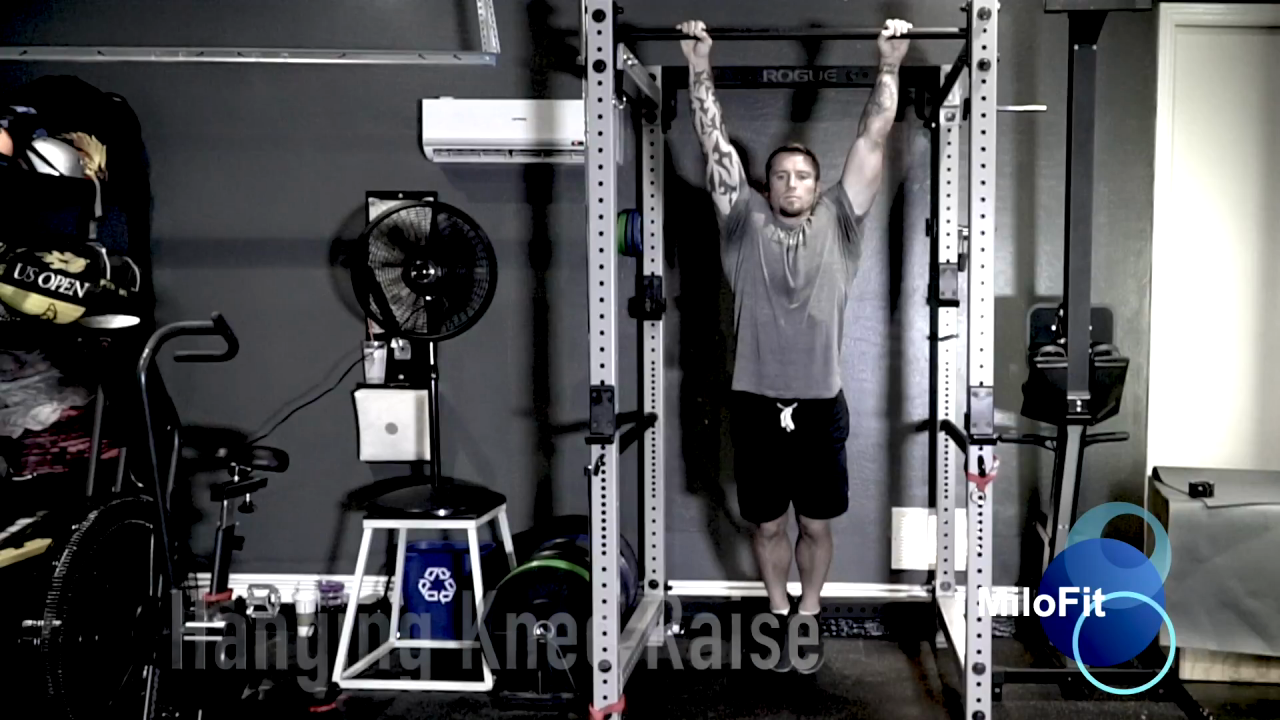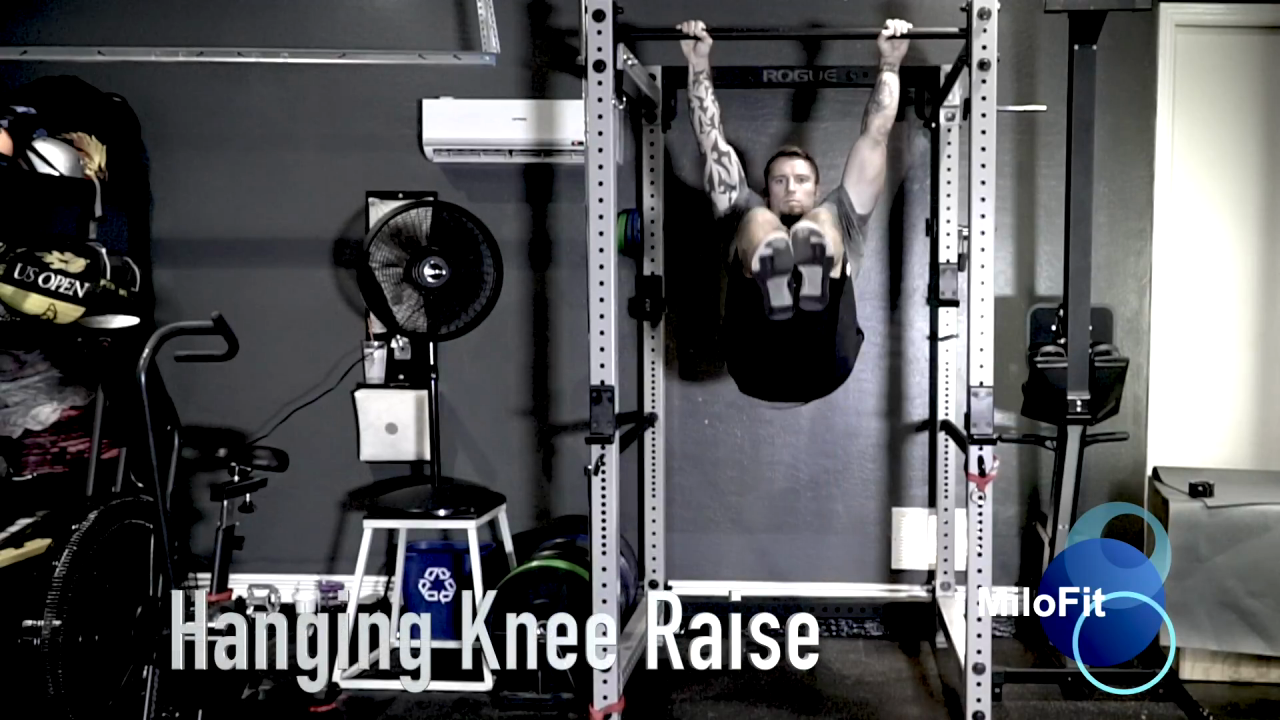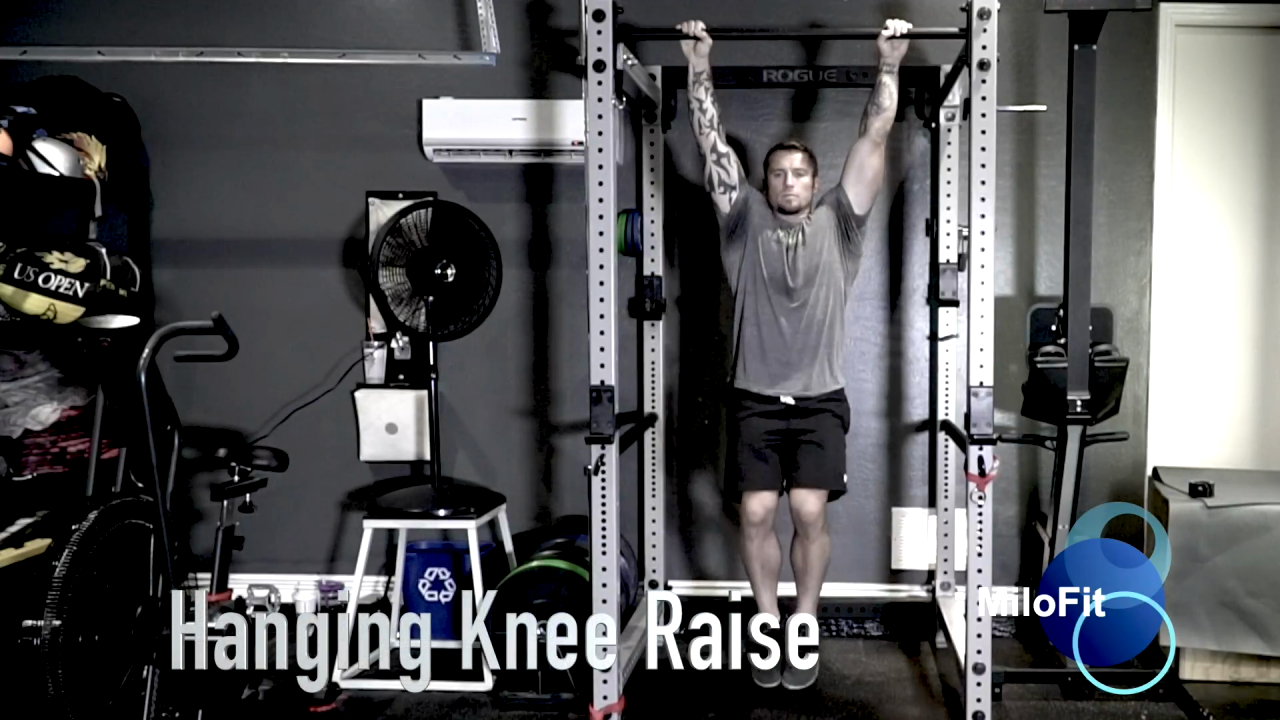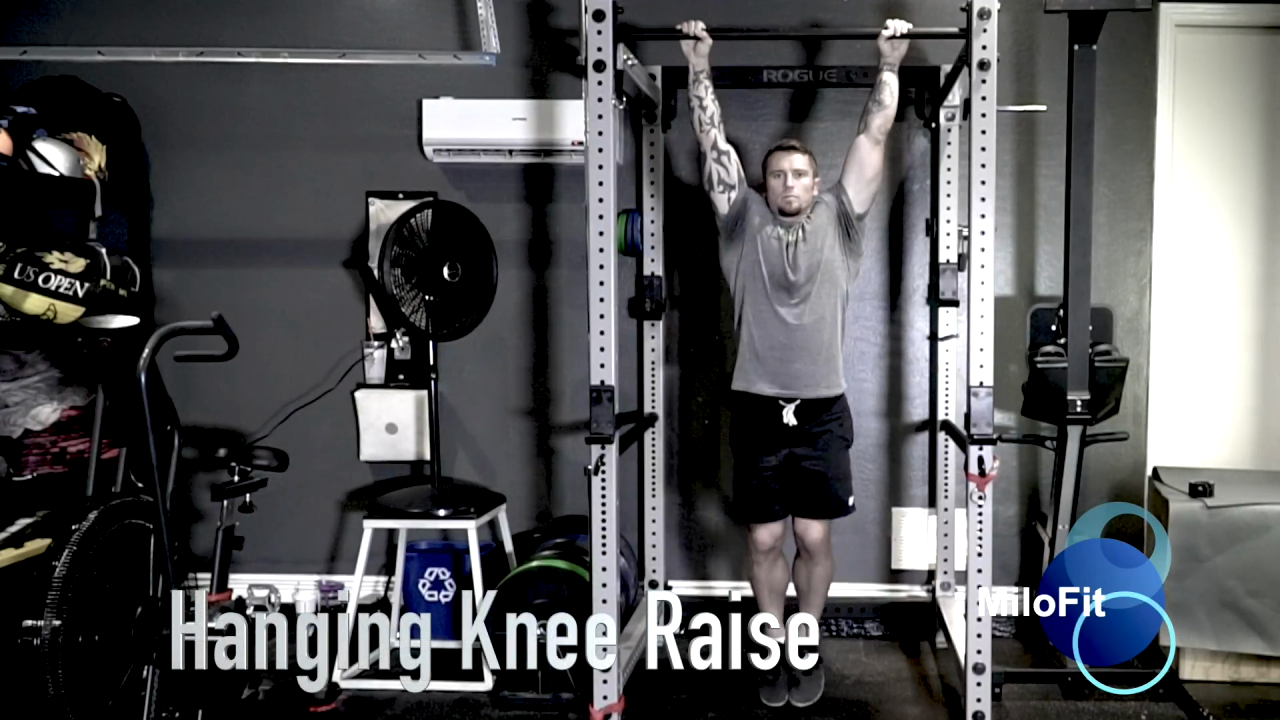
dt=1s
person 1, frame 1
left shoulder: (839, 219)
right shoulder: (744, 220)
left elbow: (872, 141)
right elbow: (715, 144)
left wrist: (889, 65)
right wrist: (700, 67)
left hip: (820, 405)
right hip: (757, 404)
left knee: (816, 524)
right knee: (768, 525)
left ankle: (809, 616)
right ankle: (780, 614)
person 1, frame 2
left shoulder: (838, 215)
right shoulder: (748, 210)
left elbow: (874, 138)
right elbow: (712, 142)
left wrist: (889, 64)
right wrist: (699, 66)
left hip: (827, 353)
right hip: (752, 355)
left knee: (822, 225)
right knee: (759, 223)
left ankle: (812, 278)
right ankle: (772, 280)
person 1, frame 3
left shoulder: (838, 220)
right shoulder: (744, 218)
left elbow: (873, 138)
right elbow: (712, 143)
left wrist: (888, 65)
right wrist: (699, 67)
left hip: (820, 400)
right hip: (754, 399)
left knee: (809, 511)
right knee: (756, 511)
right ankle: (769, 626)
person 1, frame 4
left shoulder: (838, 217)
right shoulder: (742, 220)
left elbow: (871, 139)
right elbow: (714, 146)
left wrist: (889, 65)
right wrist: (699, 68)
left hip: (822, 411)
right hip: (757, 409)
left knee: (814, 538)
right knee: (764, 541)
right ankle: (774, 645)
